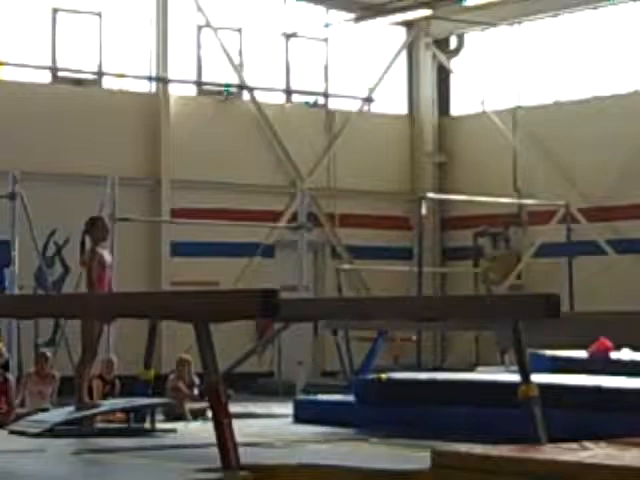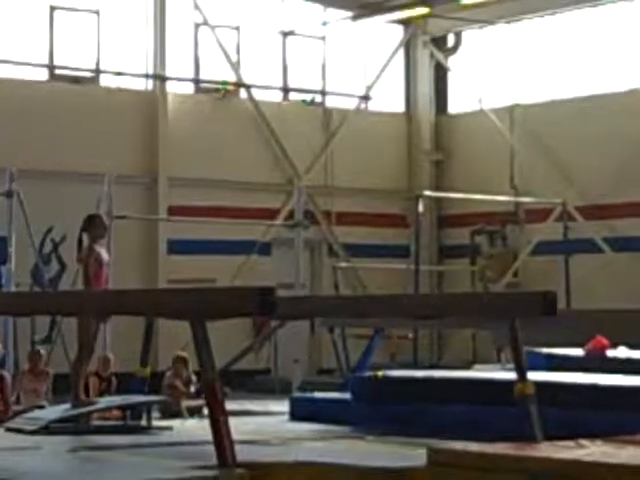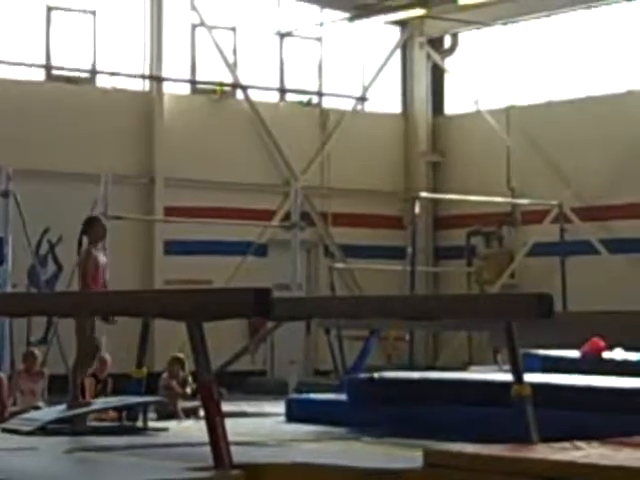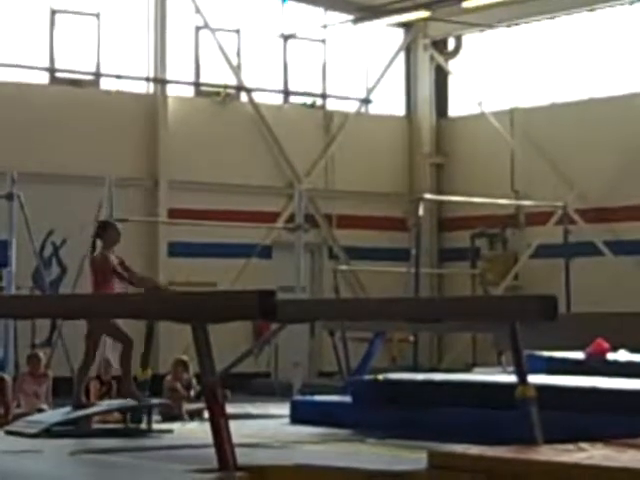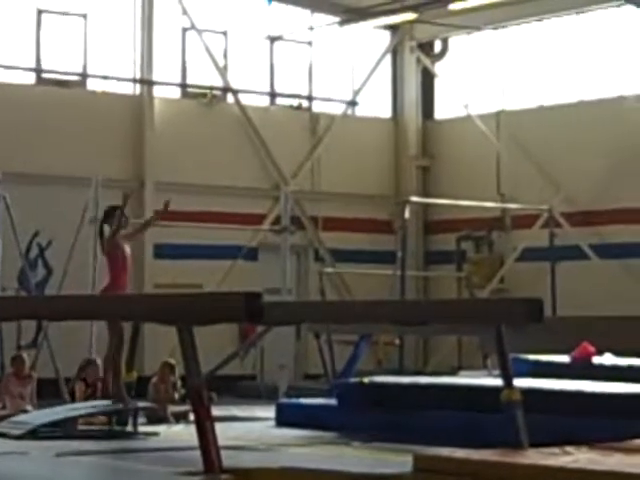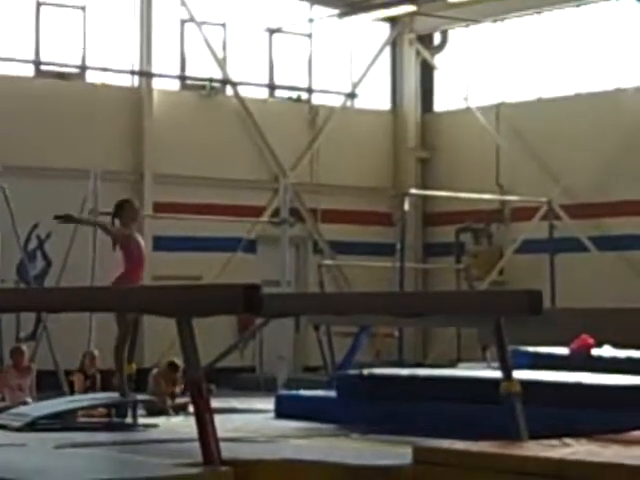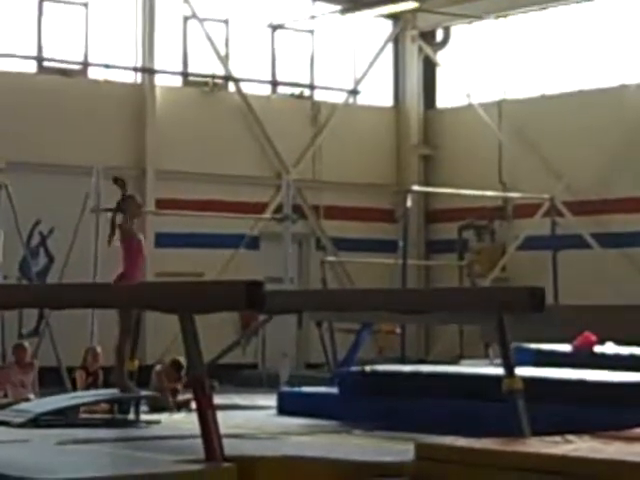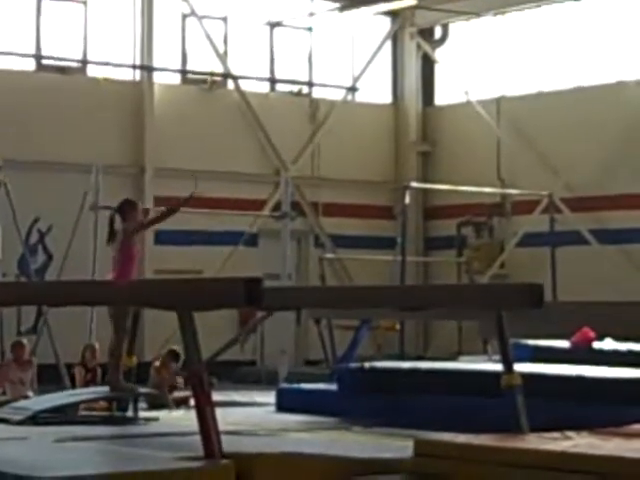
dt=0.4s
person 1, frame 1
left shoulder: (105, 253)
right shoulder: (93, 253)
right elbow: (92, 283)
left knee: (91, 353)
right knee: (88, 353)
left ankle: (84, 397)
right ankle: (81, 398)
person 1, frame 2
left shoulder: (102, 250)
right shoulder: (91, 251)
right elbow: (89, 281)
left knee: (88, 351)
right knee: (84, 350)
left ankle: (80, 394)
right ankle: (77, 395)
person 1, frame 3
left shoulder: (101, 254)
right shoulder: (88, 254)
right elbow: (87, 285)
left knee: (85, 351)
right knee: (89, 350)
left ankle: (76, 395)
right ankle: (75, 395)
person 1, frame 4
left shoulder: (113, 257)
right shoulder: (102, 258)
left elbow: (133, 274)
right elbow: (124, 278)
left wrist: (155, 285)
right wrist: (151, 286)
left knee: (90, 356)
right knee: (127, 342)
left ankle: (77, 398)
right ankle: (128, 387)
person 1, frame 5
left shoulder: (122, 239)
right shoulder: (111, 240)
left elbow: (141, 228)
right elbow: (115, 226)
left wrist: (160, 213)
right wrist: (122, 208)
left hip: (119, 296)
right hip: (112, 296)
left knee: (116, 342)
right knee: (118, 341)
left ankle: (109, 385)
right ankle: (117, 389)
person 1, frame 6
left shoulder: (133, 232)
right shoulder: (124, 233)
right elbow: (102, 225)
right wrist: (78, 219)
left hip: (134, 287)
right hip: (124, 288)
left knee: (131, 334)
right knee: (124, 334)
left ankle: (122, 377)
right ankle: (121, 379)
person 1, frame 7
left shoulder: (132, 228)
right shoulder: (127, 228)
left elbow: (130, 213)
right elbow: (128, 213)
right wrist: (126, 197)
left hip: (132, 283)
right hip: (127, 283)
left knee: (128, 331)
right knee: (126, 331)
left ankle: (121, 376)
right ankle: (121, 378)
person 1, frame 8
left shoulder: (119, 232)
right shoulder: (130, 230)
right elbow: (159, 218)
right wrist: (183, 203)
left knee: (118, 333)
right knee: (121, 334)
left ankle: (113, 376)
right ankle: (116, 378)
